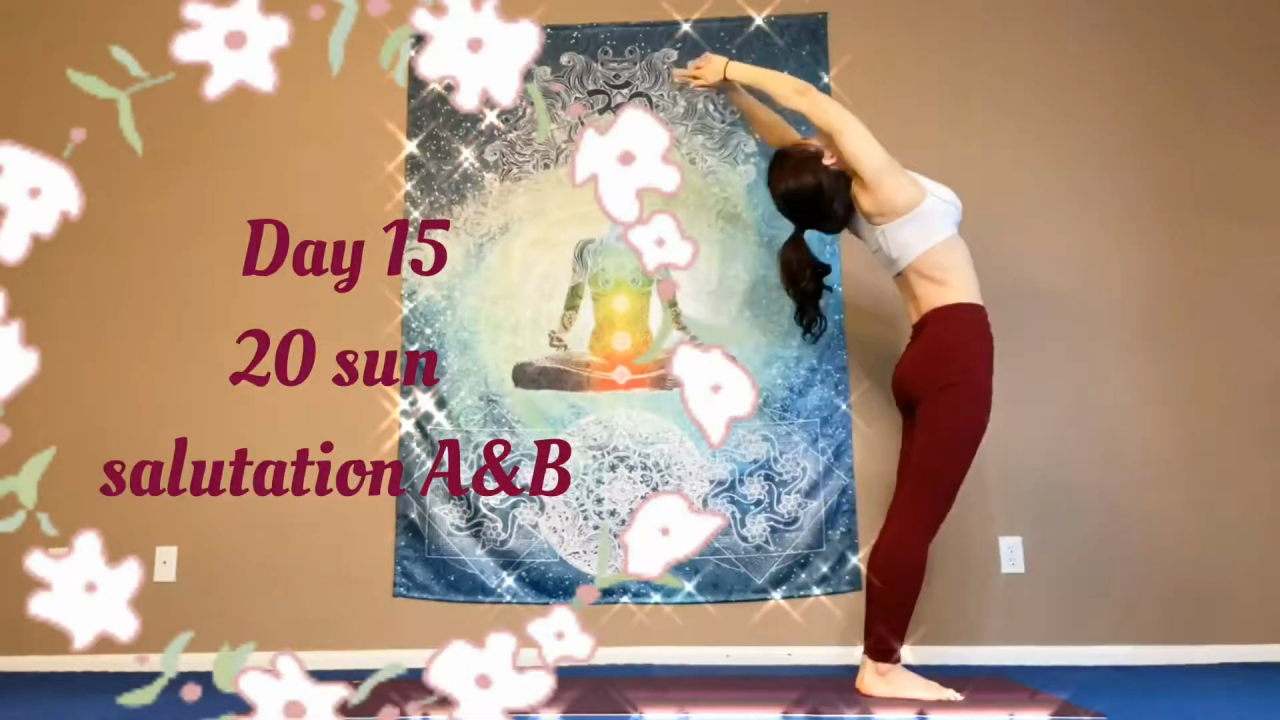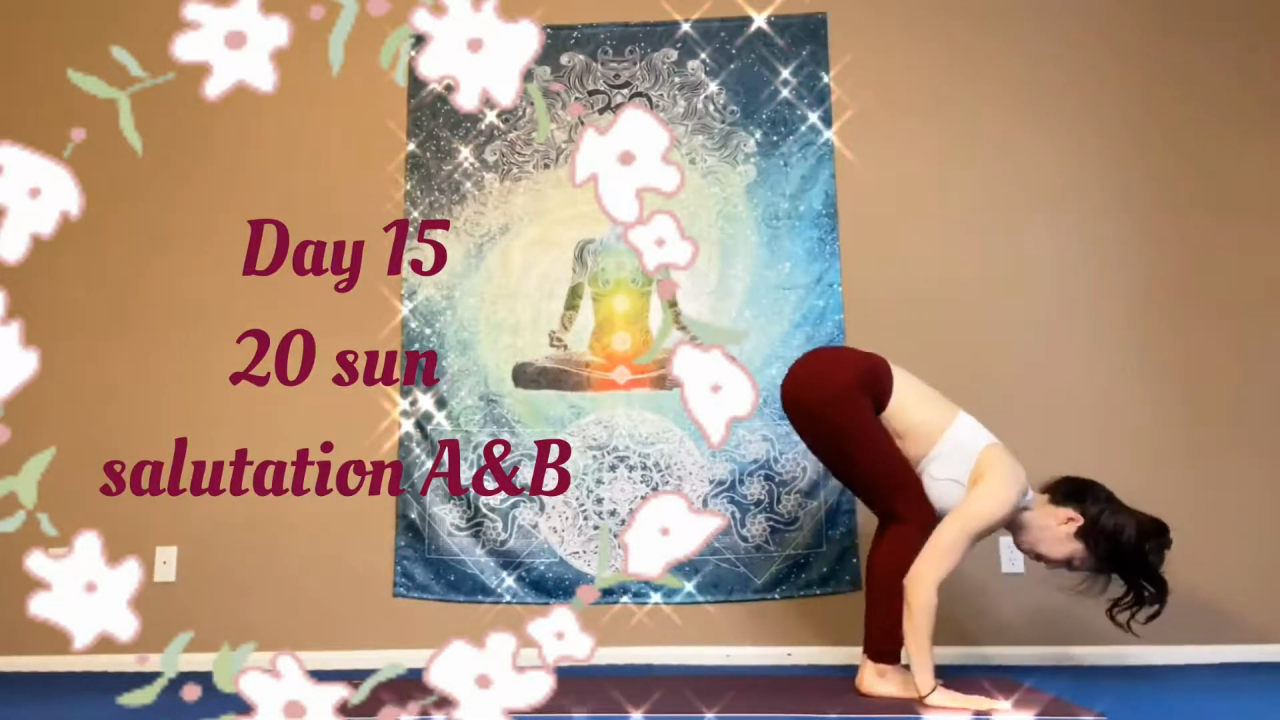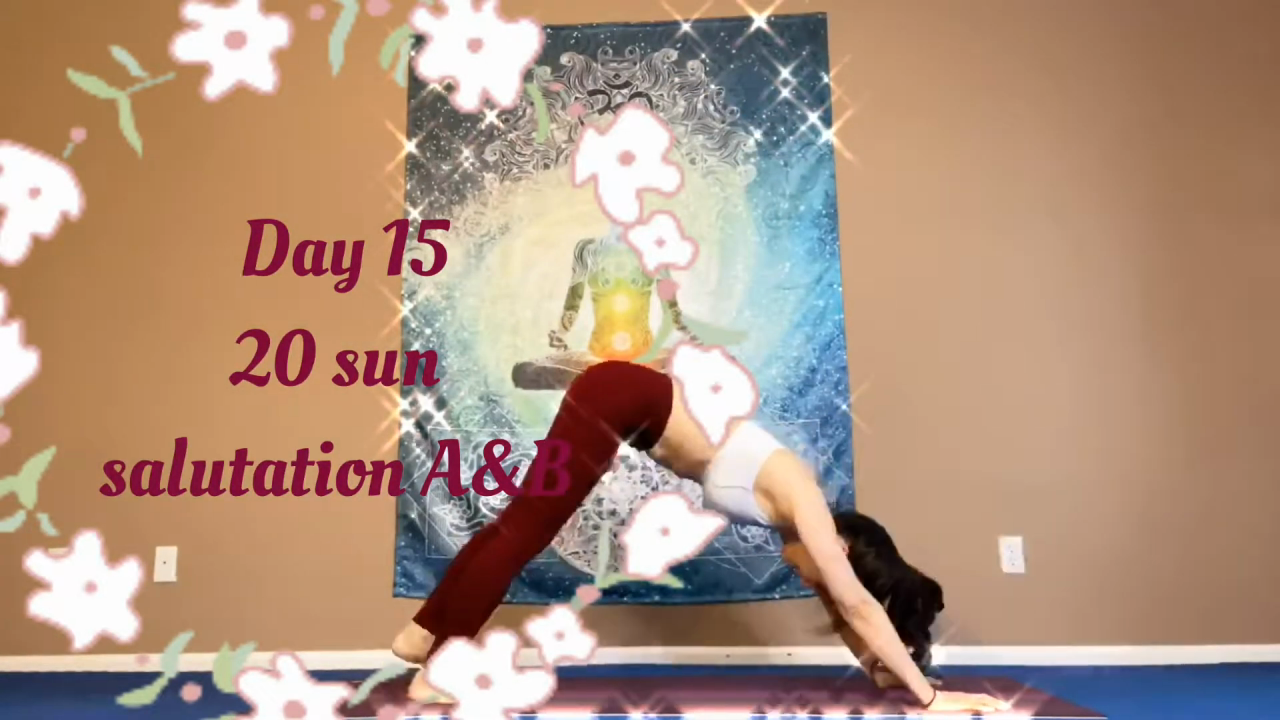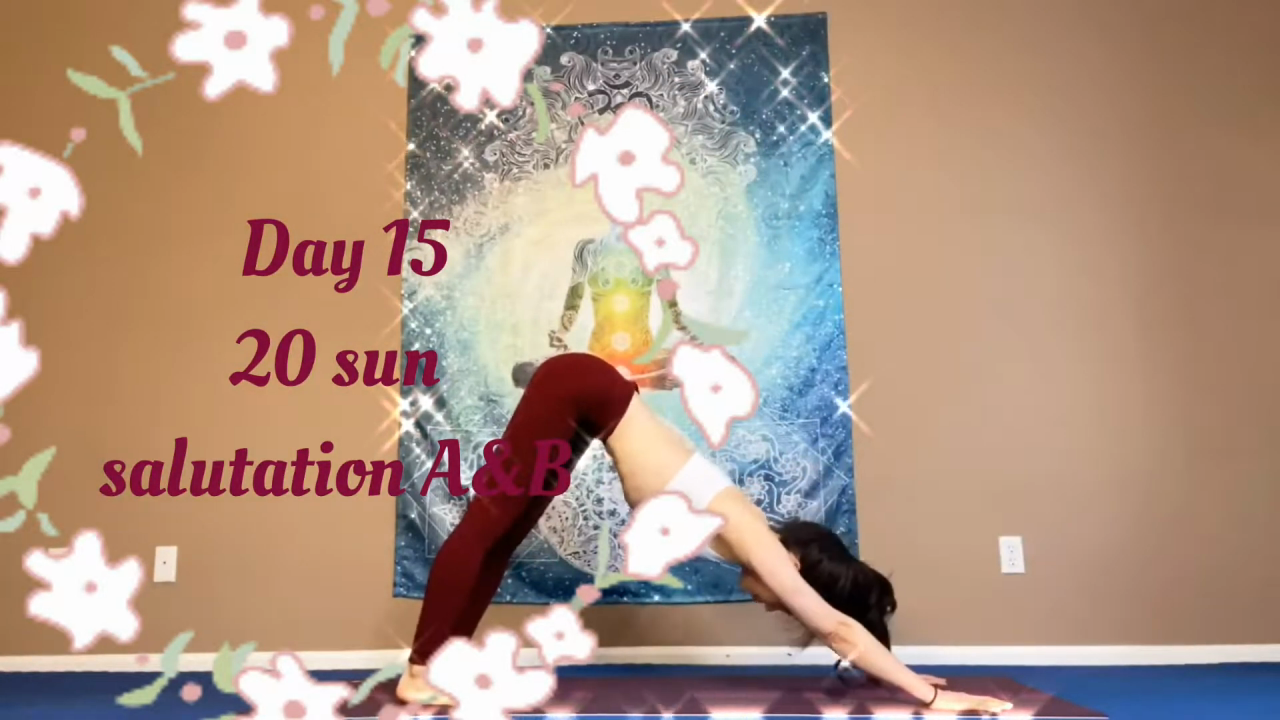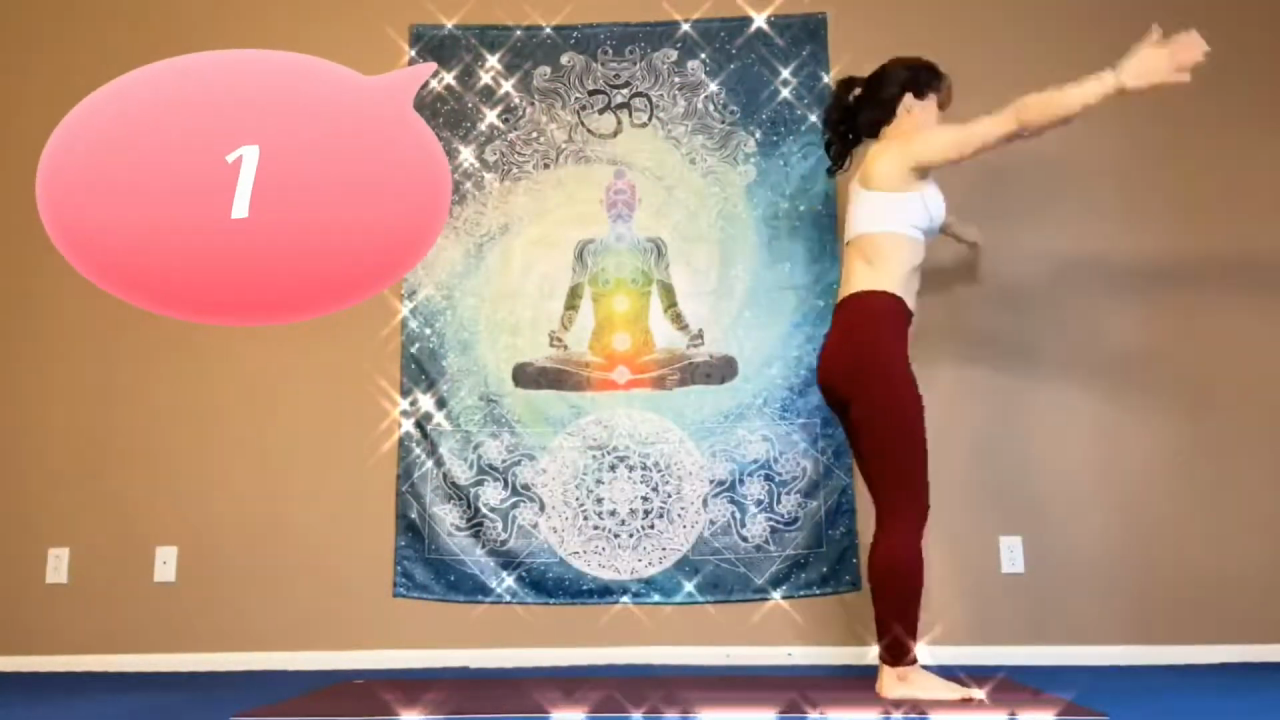
dt=1s
person 1, frame 1
left shoulder: (848, 197)
right shoulder: (882, 184)
left elbow: (789, 142)
right elbow: (821, 106)
left wrist: (733, 86)
right wrist: (735, 73)
left hip: (931, 360)
right hip: (956, 355)
left knee: (910, 518)
right knee: (918, 519)
left ankle: (881, 662)
right ankle: (881, 667)
person 1, frame 2
left shoulder: (987, 494)
right shoulder: (1001, 490)
left elbow: (917, 572)
right elbow: (921, 579)
left wrist: (882, 651)
right wrist: (927, 686)
left hip: (843, 382)
right hip: (828, 381)
left knee: (906, 517)
right knee: (912, 516)
left ankle: (878, 665)
right ankle: (879, 669)
person 1, frame 3
left shoulder: (798, 505)
right shoulder: (799, 499)
left elbow: (845, 601)
right elbow: (858, 603)
left wrist: (877, 667)
left hip: (627, 401)
right hip: (623, 398)
left knee: (526, 529)
right knee: (525, 528)
left ankle: (432, 639)
right ankle: (429, 637)
person 1, frame 4
left shoulder: (754, 534)
right shoulder: (750, 537)
left elbow: (834, 627)
right elbow: (837, 629)
left hip: (587, 398)
right hip: (575, 390)
left knee: (504, 532)
right knee: (488, 525)
left ankle: (441, 661)
right ankle: (422, 669)
person 1, frame 5
left shoulder: (885, 165)
right shoulder: (900, 145)
right elbow: (1016, 118)
left wrist: (957, 229)
right wrist: (1120, 78)
left hip: (854, 344)
right hip: (868, 340)
left knee: (898, 514)
right knee: (903, 513)
left ankle: (898, 664)
right ankle: (898, 669)
person 2, frame 1
right shoulder: (588, 250)
left elbow: (670, 303)
right elbow: (572, 304)
left wrist: (687, 337)
right wrist: (559, 336)
left hip: (645, 358)
right hip: (599, 357)
right knee: (524, 373)
person 2, frame 2
right shoulder: (588, 250)
left elbow: (670, 304)
right elbow: (572, 304)
right wrist: (560, 335)
left hip: (646, 358)
right hip: (598, 359)
right knee: (525, 372)
person 2, frame 3
right shoulder: (588, 250)
left elbow: (670, 303)
right elbow: (572, 303)
left wrist: (685, 336)
right wrist: (560, 336)
left hip: (645, 357)
right hip: (598, 356)
right knee: (525, 372)
person 2, frame 4
right shoulder: (588, 250)
left elbow: (669, 300)
right elbow: (572, 303)
left wrist: (687, 336)
right wrist: (559, 336)
left hip: (645, 358)
right hip: (599, 355)
person 2, frame 5
left shoulder: (654, 248)
right shoulder: (587, 250)
left elbow: (670, 305)
right elbow: (572, 304)
left wrist: (691, 335)
right wrist: (559, 338)
left hip: (646, 354)
right hip: (598, 356)
left knee: (725, 365)
right knee: (524, 373)
